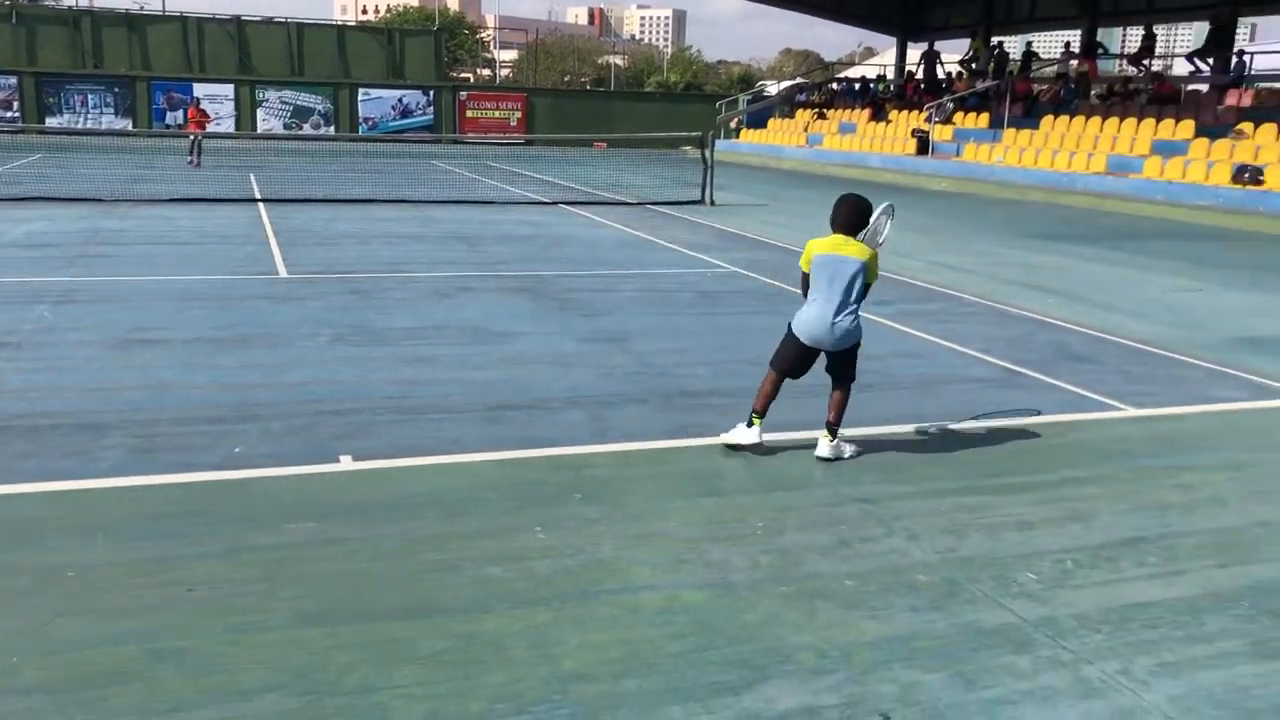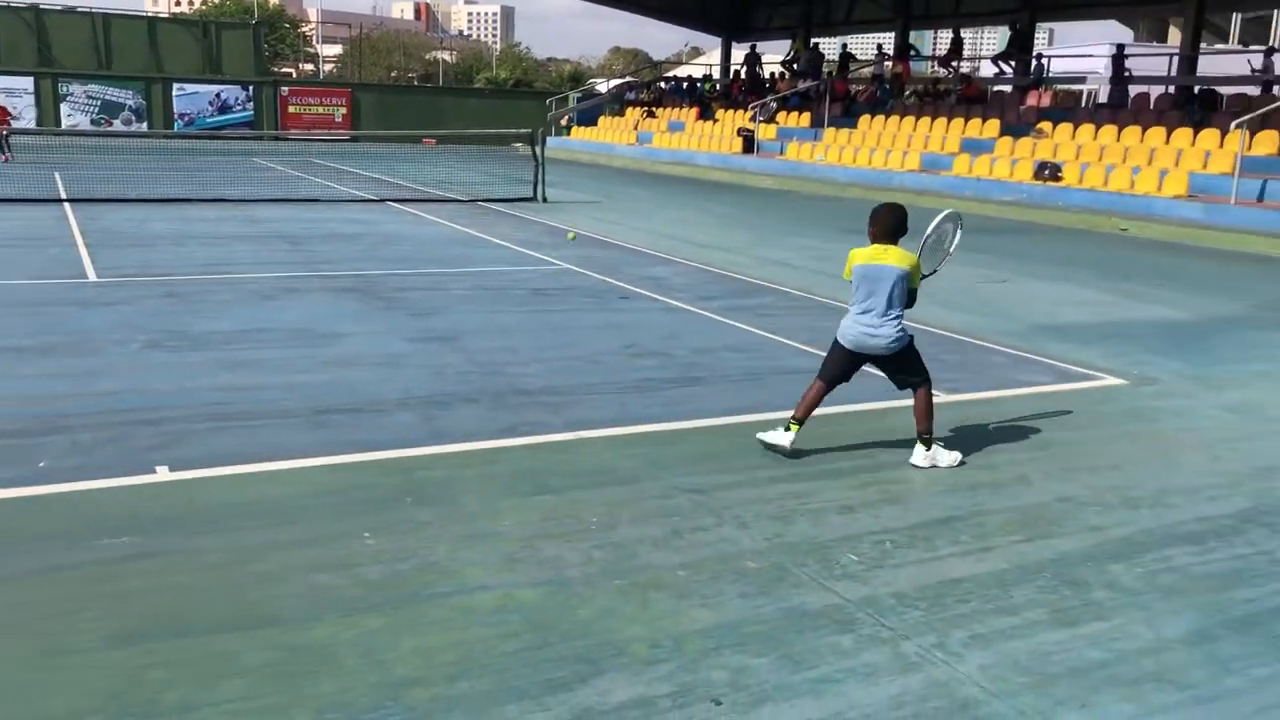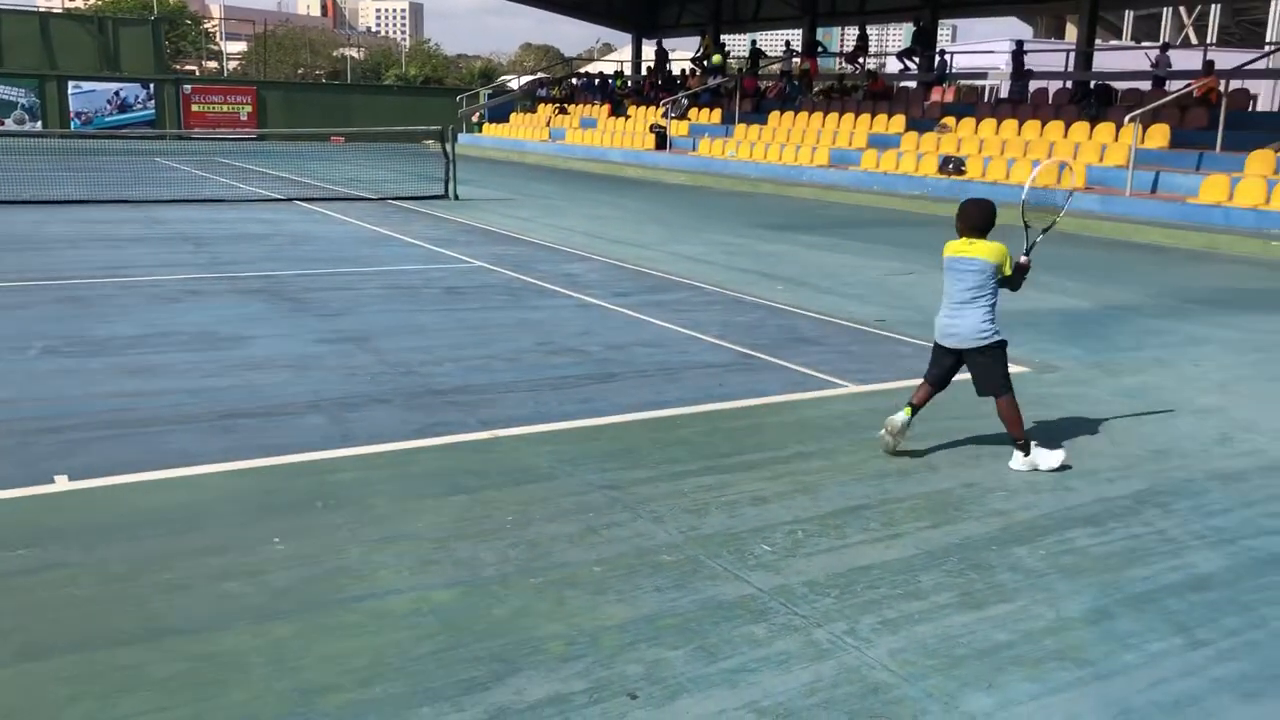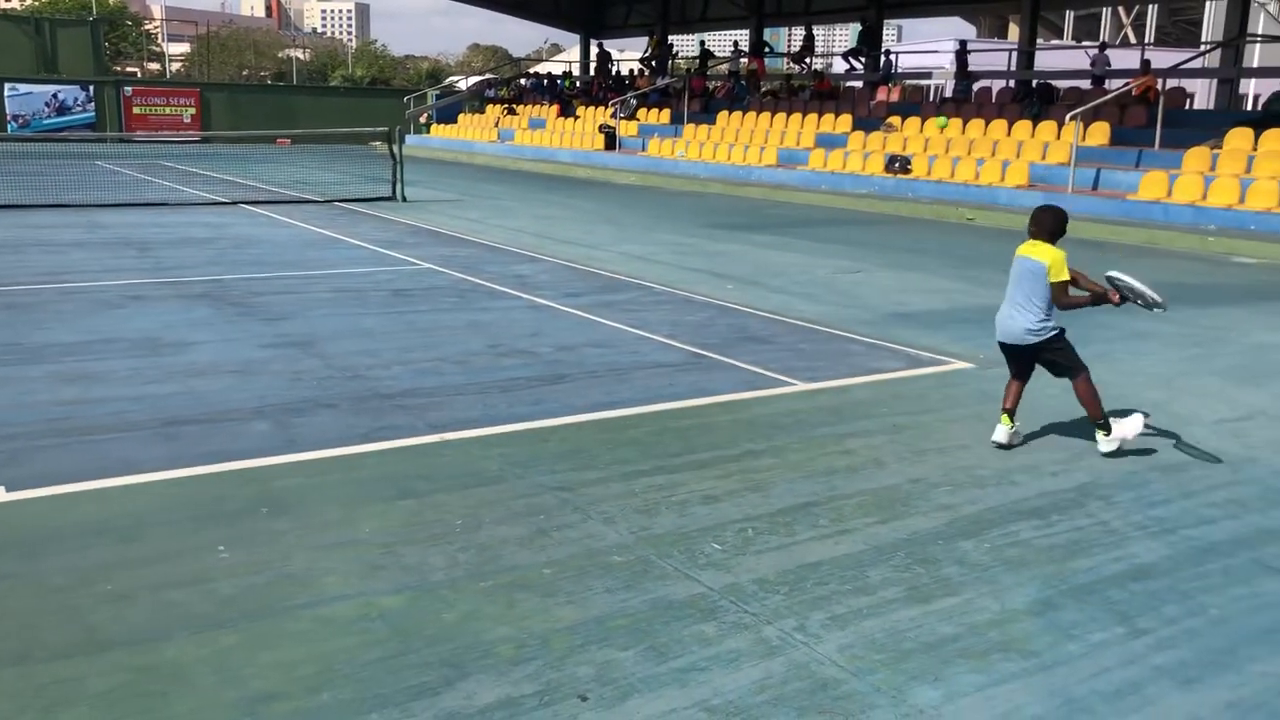
dt=0.4s
person 1, frame 1
left shoulder: (814, 247)
right shoulder: (867, 255)
right elbow: (862, 294)
left hip: (807, 327)
right hip: (844, 332)
left knee: (776, 372)
right knee: (842, 381)
left ankle: (752, 427)
right ankle: (829, 440)
person 1, frame 2
left shoulder: (857, 256)
right shoulder: (910, 261)
right elbow: (909, 301)
left hip: (853, 335)
right hip: (892, 340)
left knee: (823, 382)
right knee: (921, 386)
left ankle: (788, 432)
right ankle: (925, 449)
person 1, frame 3
left shoulder: (948, 250)
right shoulder: (998, 252)
right elbow: (1013, 284)
left wrist: (1012, 270)
right wrist: (1021, 269)
left hip: (946, 331)
right hip: (981, 335)
left knee: (933, 382)
right knee: (1003, 393)
left ankle: (904, 417)
right ankle: (1024, 452)
person 1, frame 4
left shoulder: (1021, 250)
right shoulder: (1054, 257)
right elbow: (1060, 300)
left wrist: (1104, 291)
right wrist: (1101, 297)
left hip: (1005, 330)
right hip: (1035, 332)
left knee: (1019, 375)
right knee: (1079, 375)
left ankle: (1005, 426)
right ankle: (1106, 431)
